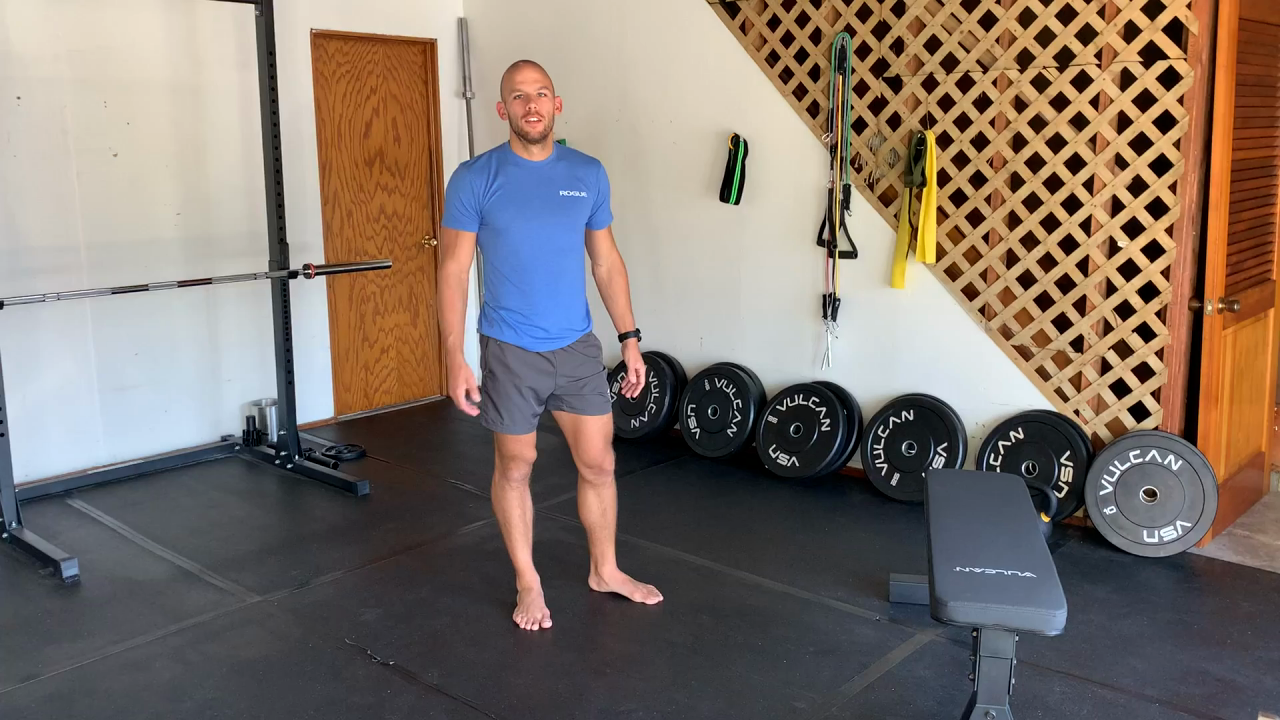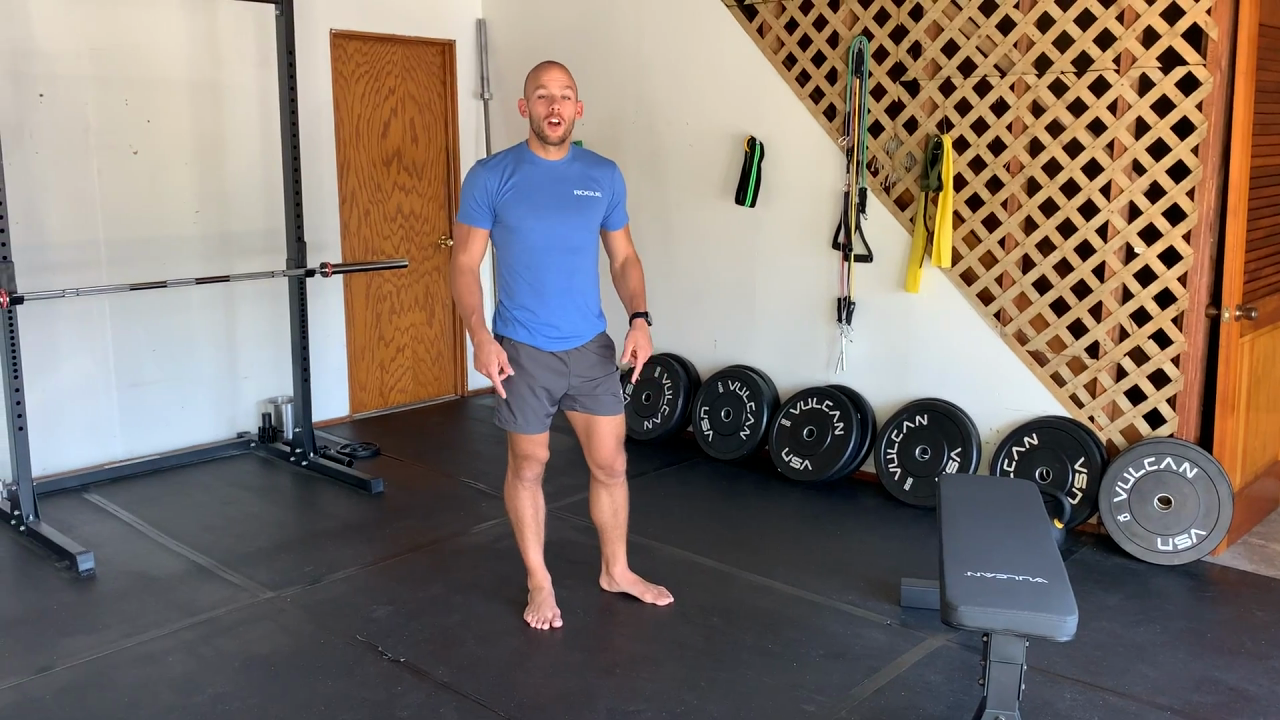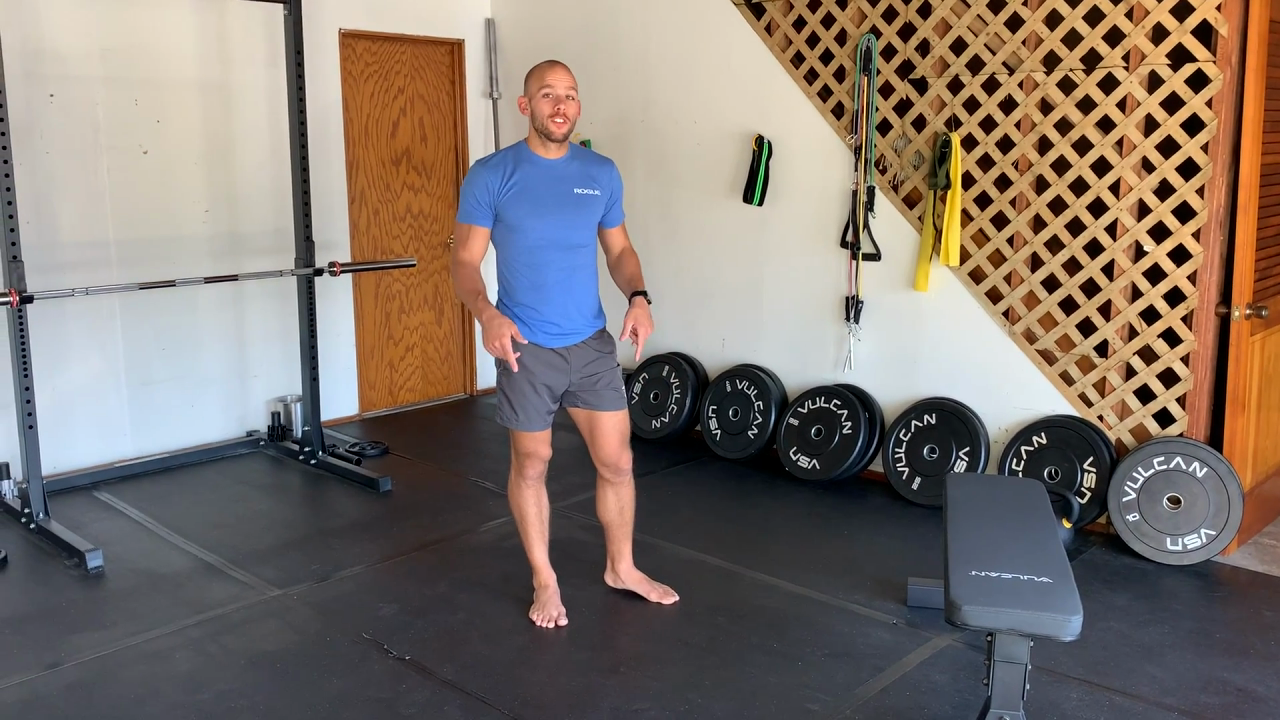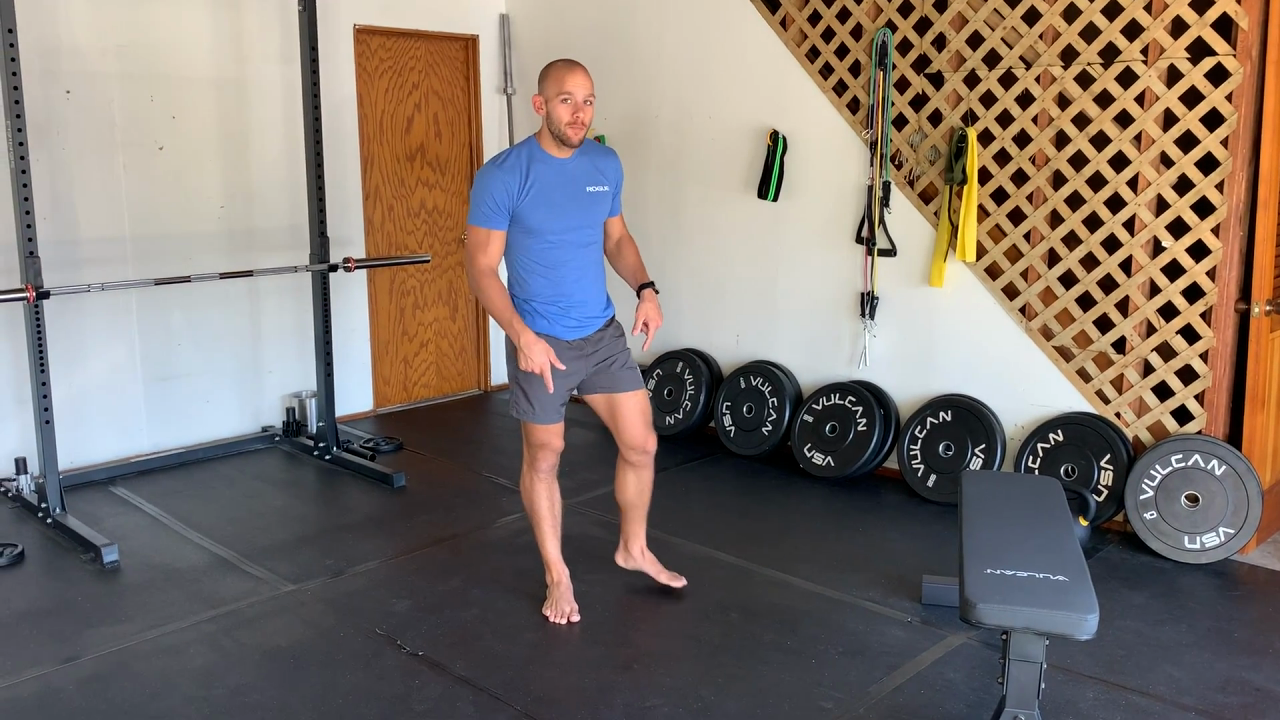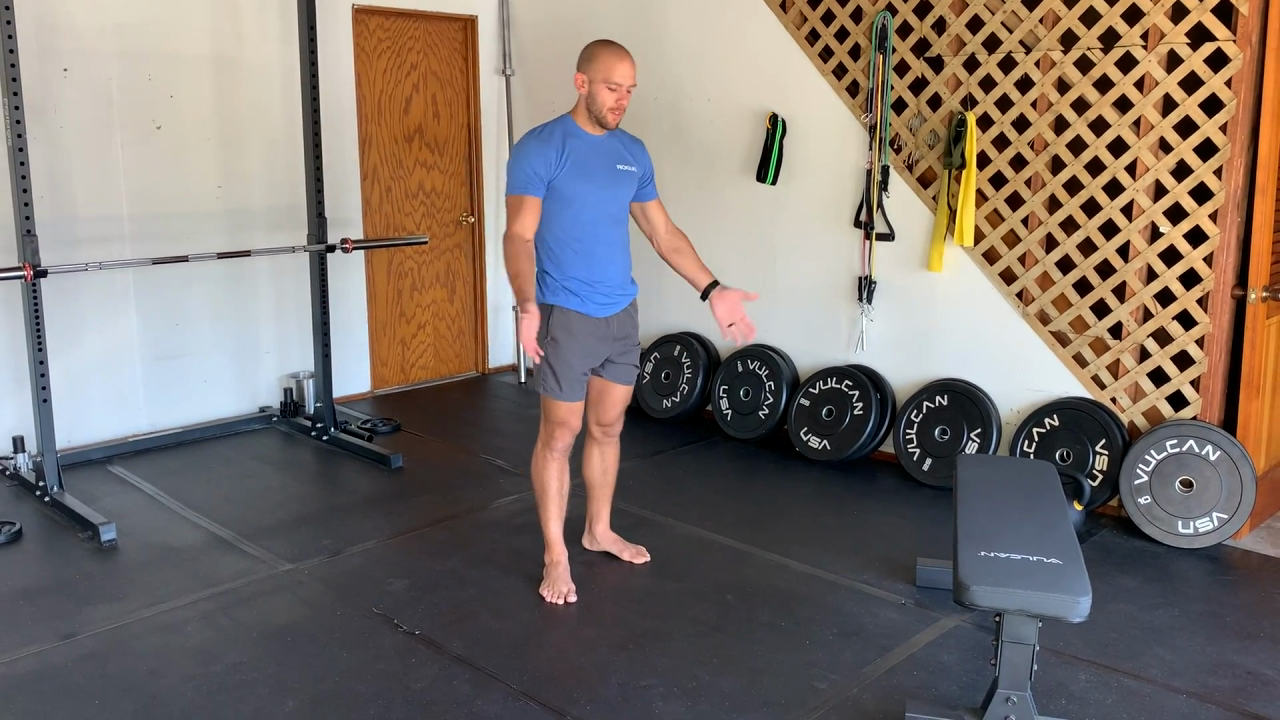
dt=0.7s
person 1, frame 1
left shoulder: (588, 173)
right shoulder: (475, 178)
left elbow: (606, 261)
right elbow: (452, 270)
left wrist: (630, 338)
right wrist: (455, 358)
left hip: (577, 346)
right hip: (511, 351)
left knee: (599, 464)
right knee: (515, 468)
left ankle: (605, 569)
right ankle: (527, 583)
person 1, frame 2
left shoulder: (604, 175)
right shoulder: (491, 176)
left elbow: (623, 256)
right elbow: (465, 263)
left wrist: (639, 320)
right wrist: (480, 337)
left hip: (591, 346)
right hip: (523, 350)
left knee: (611, 465)
right knee: (527, 468)
left ankle: (616, 569)
right ankle: (539, 582)
person 1, frame 3
left shoulder: (602, 172)
right shoulder: (490, 175)
left elbow: (619, 248)
right elbow: (465, 259)
left wrist: (638, 299)
right wrist: (487, 314)
left hip: (593, 343)
right hip: (526, 348)
left knee: (617, 462)
right knee: (531, 465)
left ankle: (622, 567)
right ankle: (544, 580)
person 1, frame 4
left shoulder: (606, 164)
right shoulder: (502, 175)
right elbow: (482, 267)
left wrist: (645, 289)
right wrist: (523, 335)
left hip: (603, 332)
right hip: (541, 341)
left knee: (640, 444)
right knee: (544, 458)
left ankle: (634, 547)
right ankle: (557, 576)
person 1, frame 5
left shoulder: (633, 152)
right shoulder: (539, 148)
left elbow: (662, 232)
right elbow: (520, 235)
left wrist: (713, 290)
right wrist: (526, 304)
left hip: (622, 314)
right hip: (566, 317)
left knee: (607, 428)
right knee: (560, 435)
left ankle: (598, 530)
right ankle: (555, 555)
